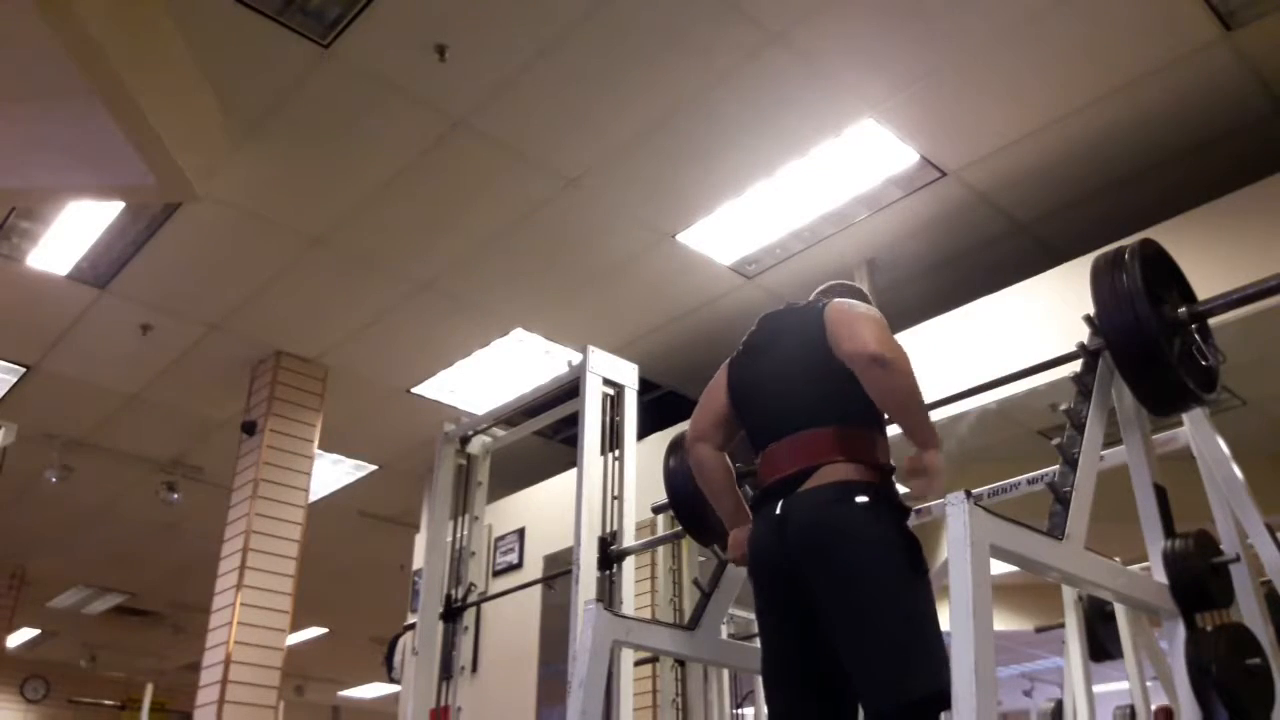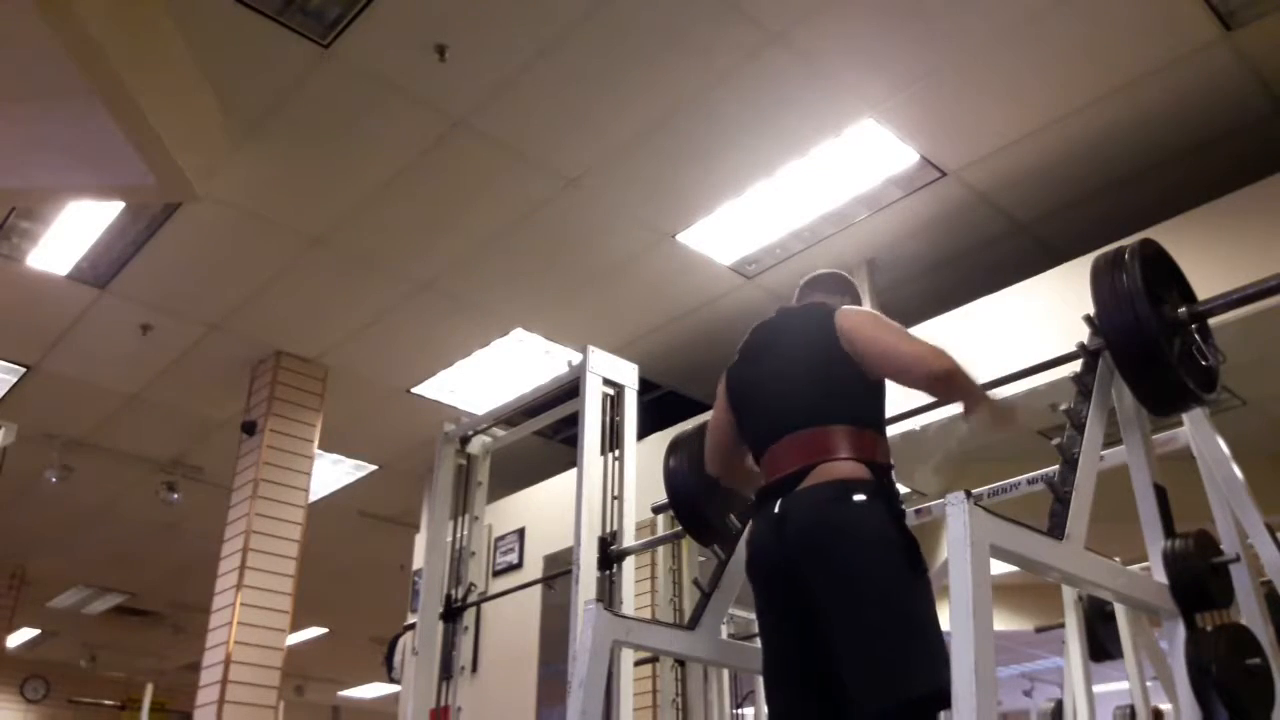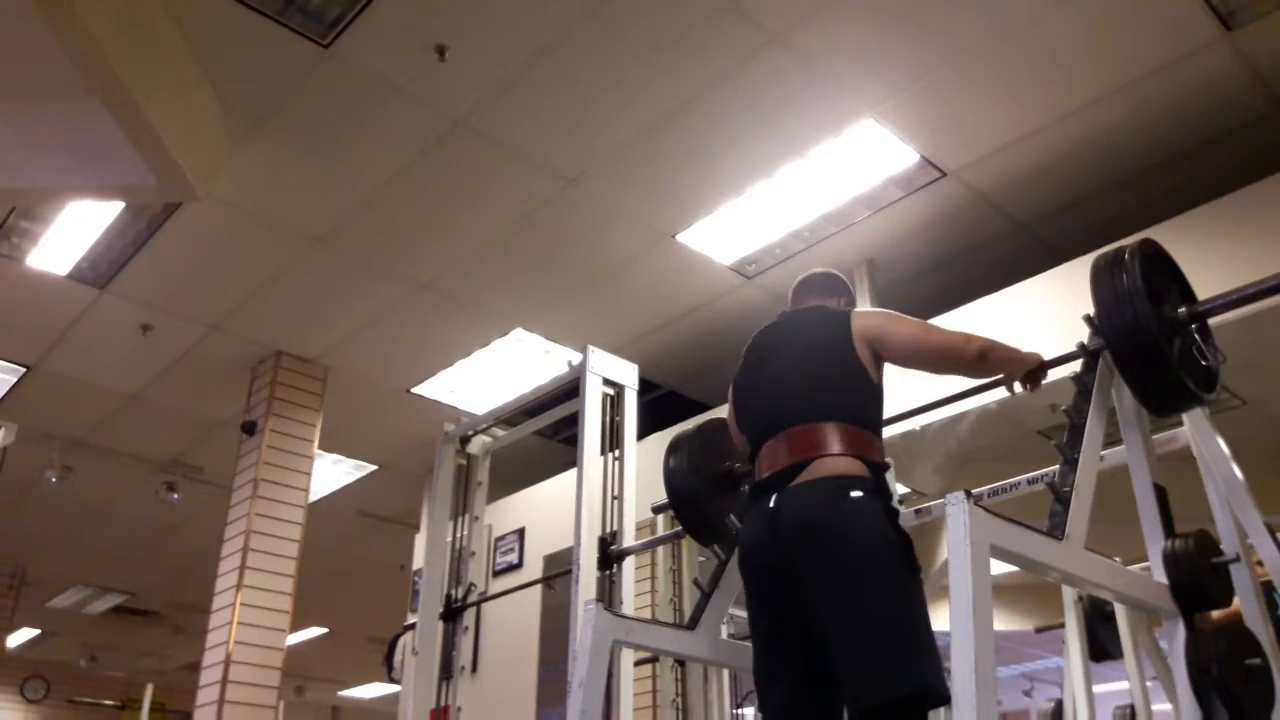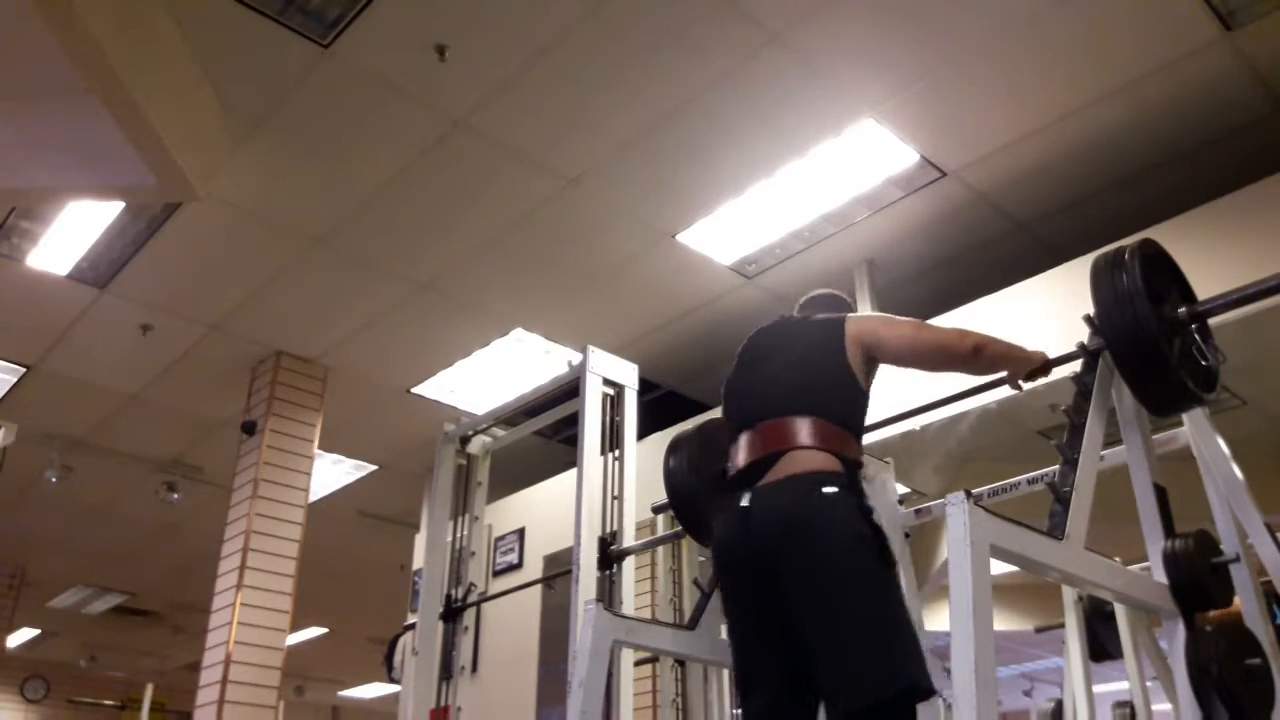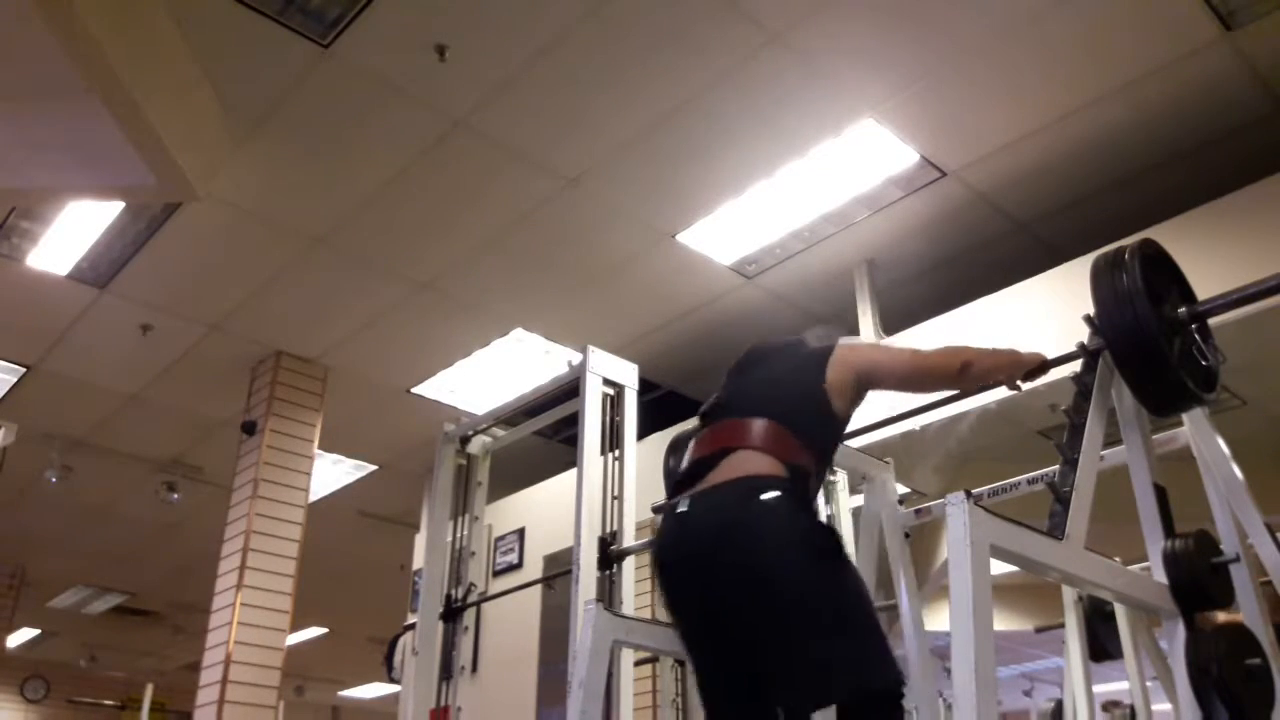
dt=0.2s
person 1, frame 1
left shoulder: (747, 355)
right shoulder: (846, 313)
left elbow: (702, 441)
right elbow: (874, 352)
left wrist: (740, 525)
right wrist: (927, 445)
left hip: (776, 529)
right hip: (844, 511)
person 1, frame 2
left shoulder: (744, 361)
right shoulder: (844, 321)
left elbow: (719, 464)
right elbow: (929, 368)
right wrist: (976, 396)
left hip: (771, 531)
right hip: (844, 509)
person 1, frame 3
left shoulder: (747, 365)
right shoulder: (856, 326)
right elbow: (968, 352)
right wrist: (1021, 363)
left hip: (762, 526)
right hip: (839, 508)
person 1, frame 4
left shoulder: (747, 361)
right shoulder: (852, 332)
right elbow: (962, 347)
right wrist: (1025, 360)
left hip: (737, 523)
right hip: (814, 506)
person 1, frame 5
left shoulder: (745, 376)
right shoulder: (839, 360)
right elbow: (950, 365)
right wrist: (1022, 361)
left hip: (681, 532)
right hip: (757, 515)
